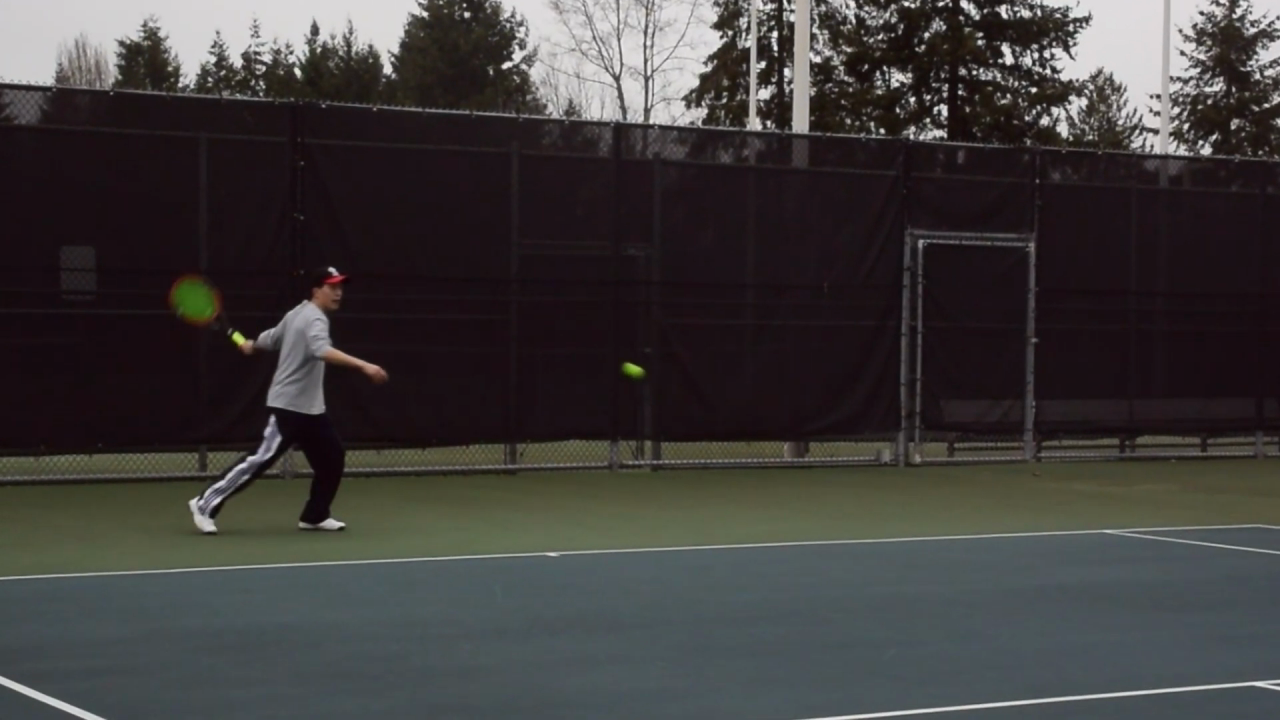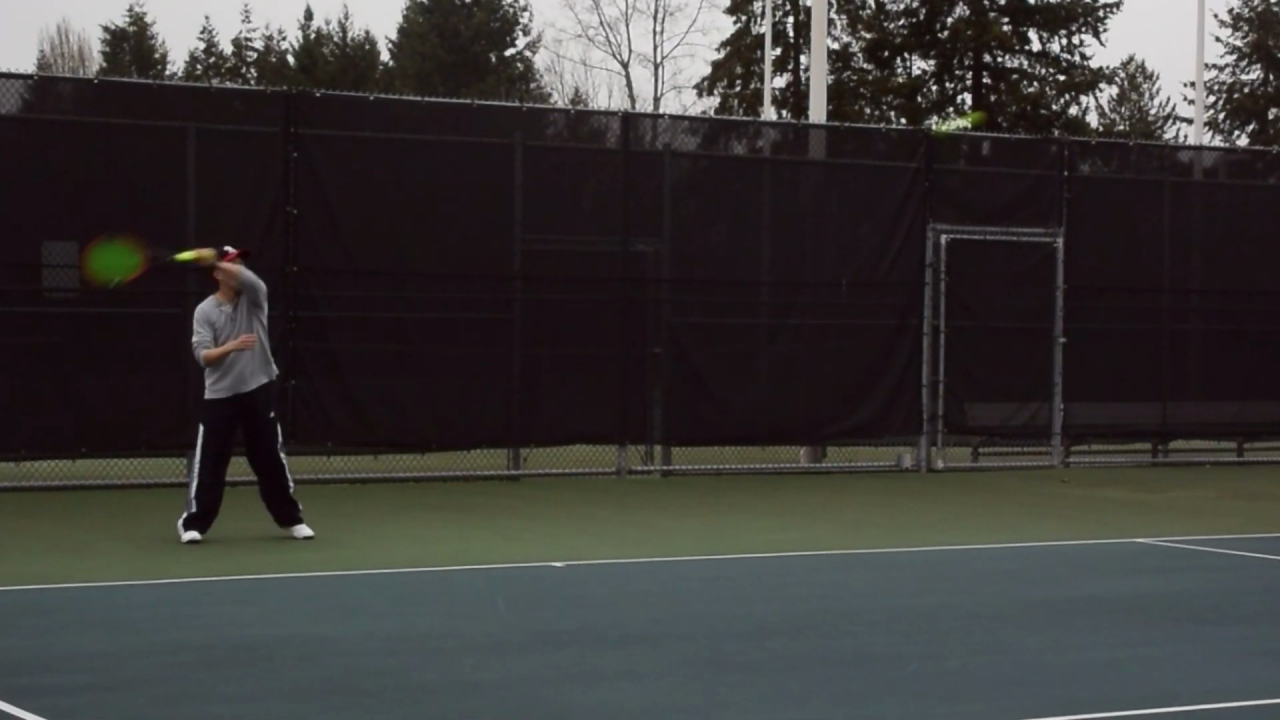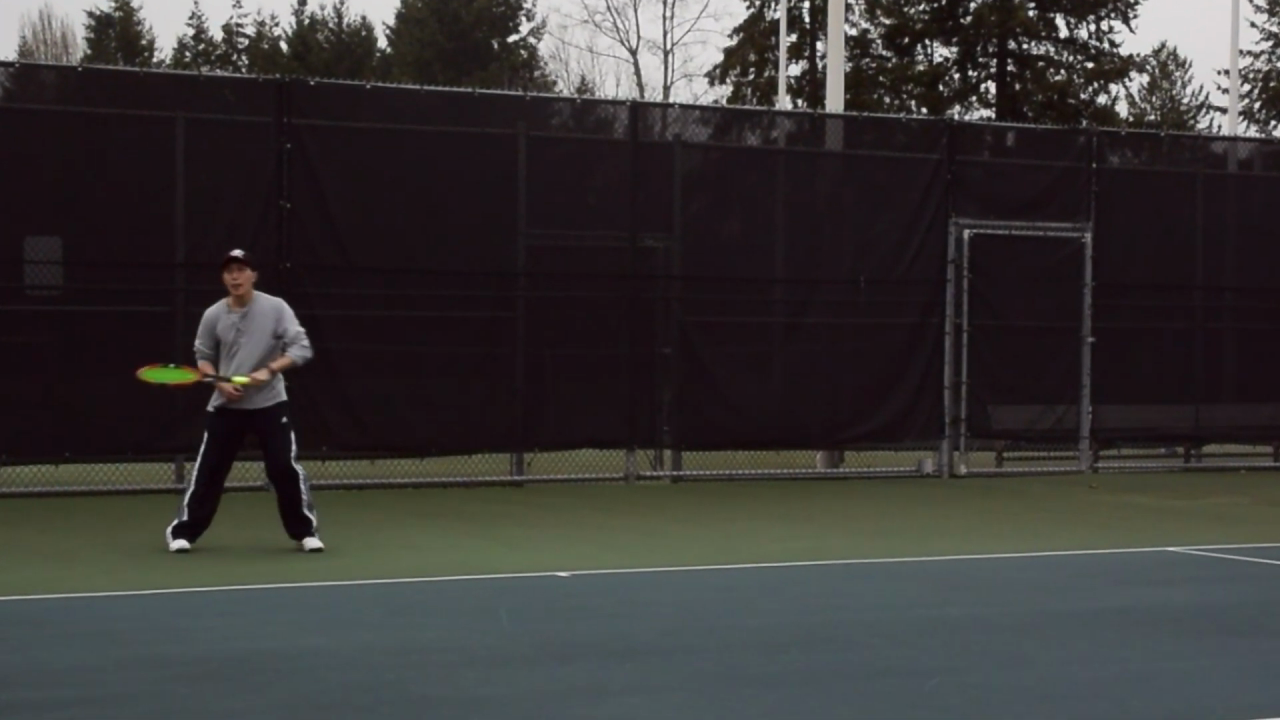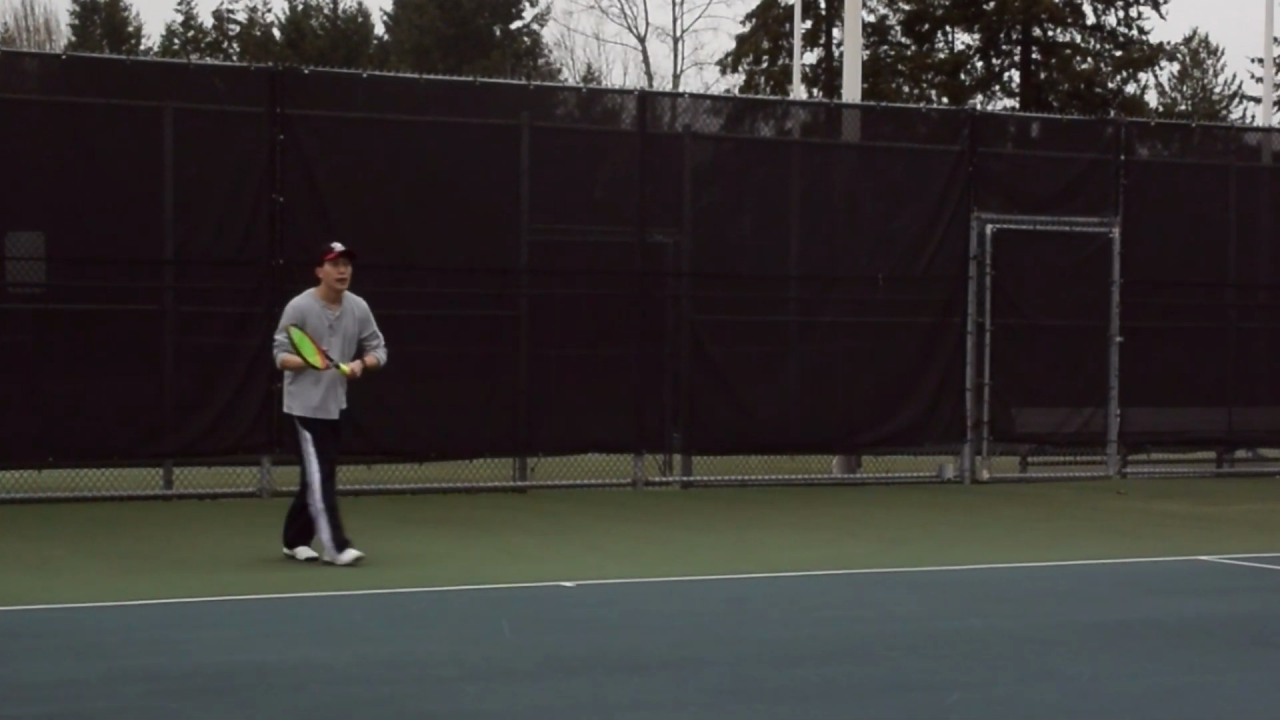
dt=1s
person 1, frame 1
left shoulder: (299, 313)
right shoulder: (315, 319)
left elbow: (272, 338)
right elbow: (322, 351)
left wrist: (251, 345)
right wrist: (363, 365)
left hip: (311, 408)
right hip: (288, 406)
left knee: (332, 457)
right knee: (260, 459)
left ankle: (315, 516)
right ankle: (205, 505)
person 1, frame 2
left shoulder: (256, 292)
right shoulder: (204, 311)
left elbow: (245, 277)
right elbow: (203, 355)
left wrist: (213, 261)
right wrist: (229, 348)
left hip: (258, 389)
right hip: (220, 395)
left knee: (270, 457)
right knee: (209, 460)
left ankle: (290, 518)
right ankle: (193, 523)
person 1, frame 3
left shoulder: (276, 308)
right shoulder: (213, 315)
left elbow: (301, 347)
right elbow: (203, 357)
left wrist: (269, 370)
right wrist: (219, 383)
left hip: (270, 403)
right hip: (227, 405)
left knee: (284, 466)
right knee: (208, 469)
left ankle: (303, 531)
right ankle: (183, 531)
person 1, frame 4
left shoulder: (359, 307)
right shoulder: (299, 307)
left elbow: (378, 350)
right elbow: (280, 356)
left wrist: (360, 363)
right wrist: (308, 361)
left hip: (334, 403)
right hip: (304, 404)
left knee: (318, 475)
right knee: (321, 471)
left ankle: (296, 540)
right ankle: (336, 545)
